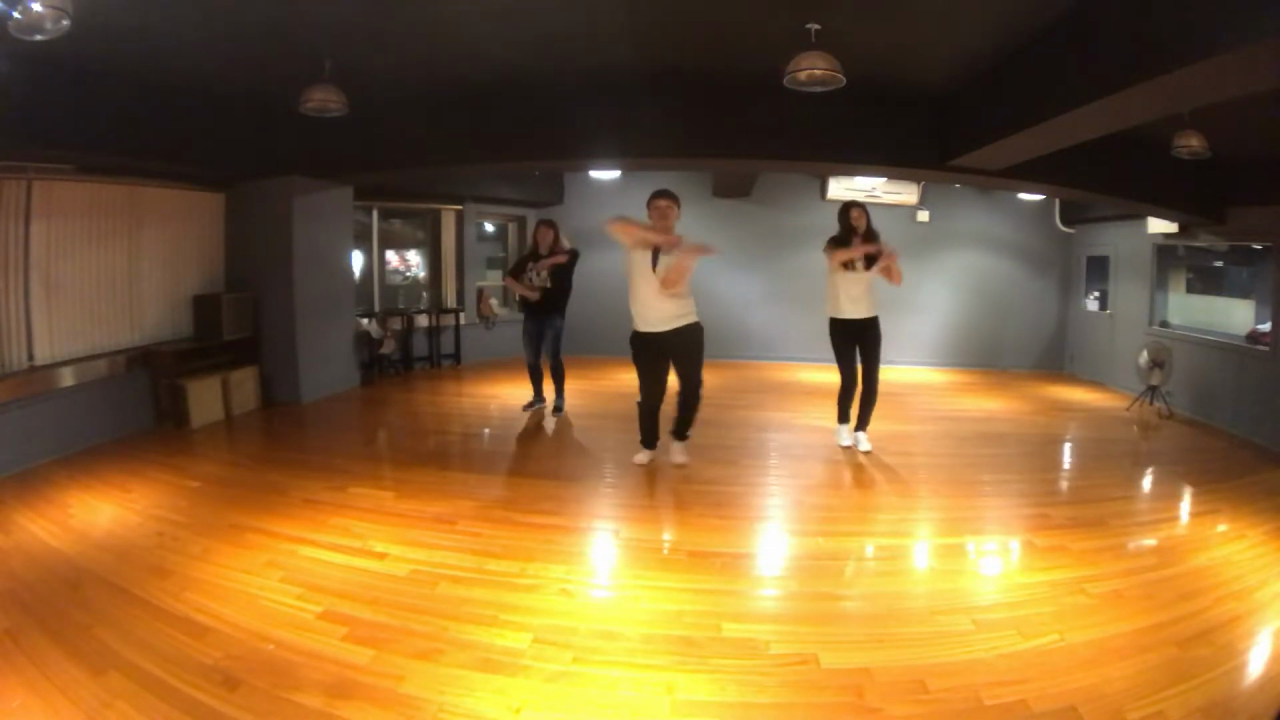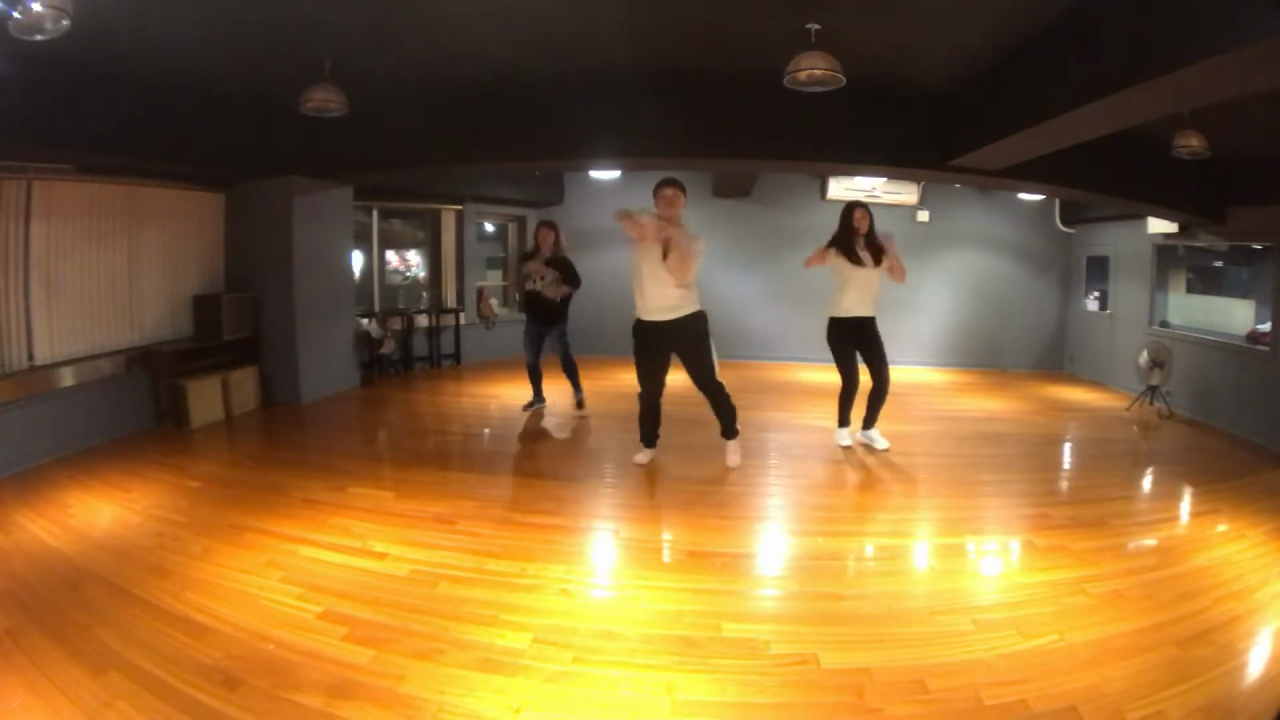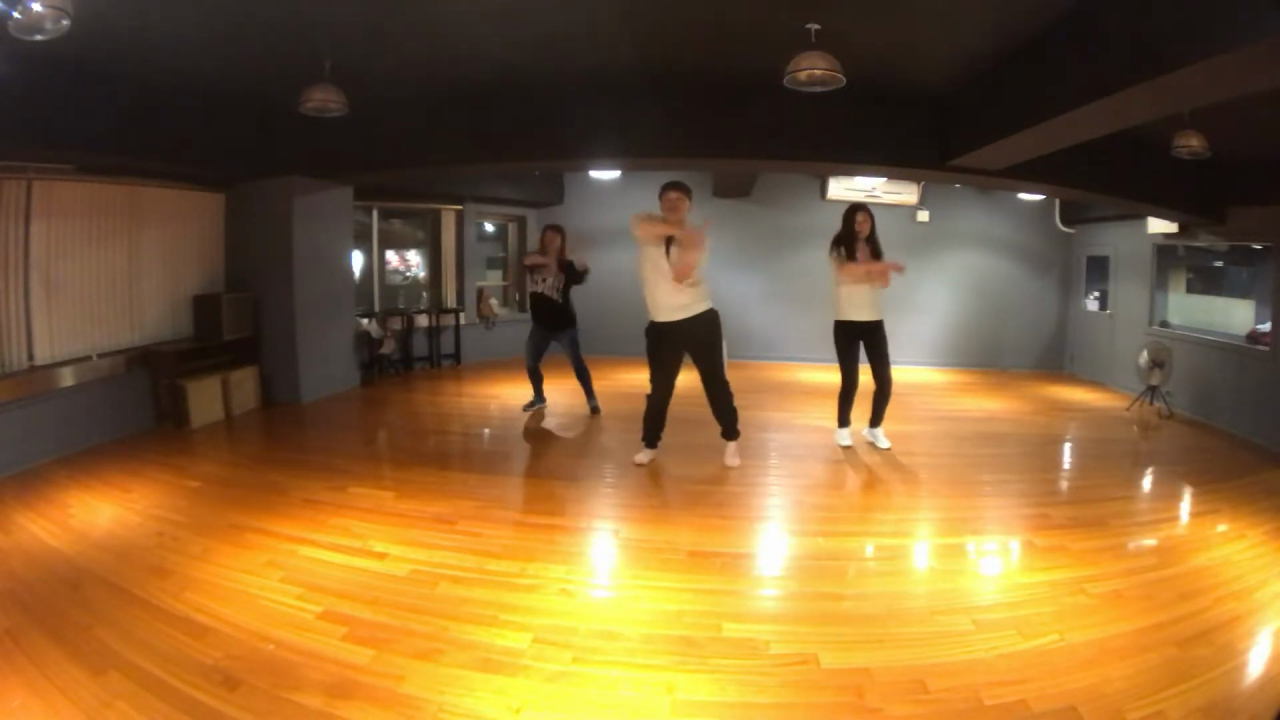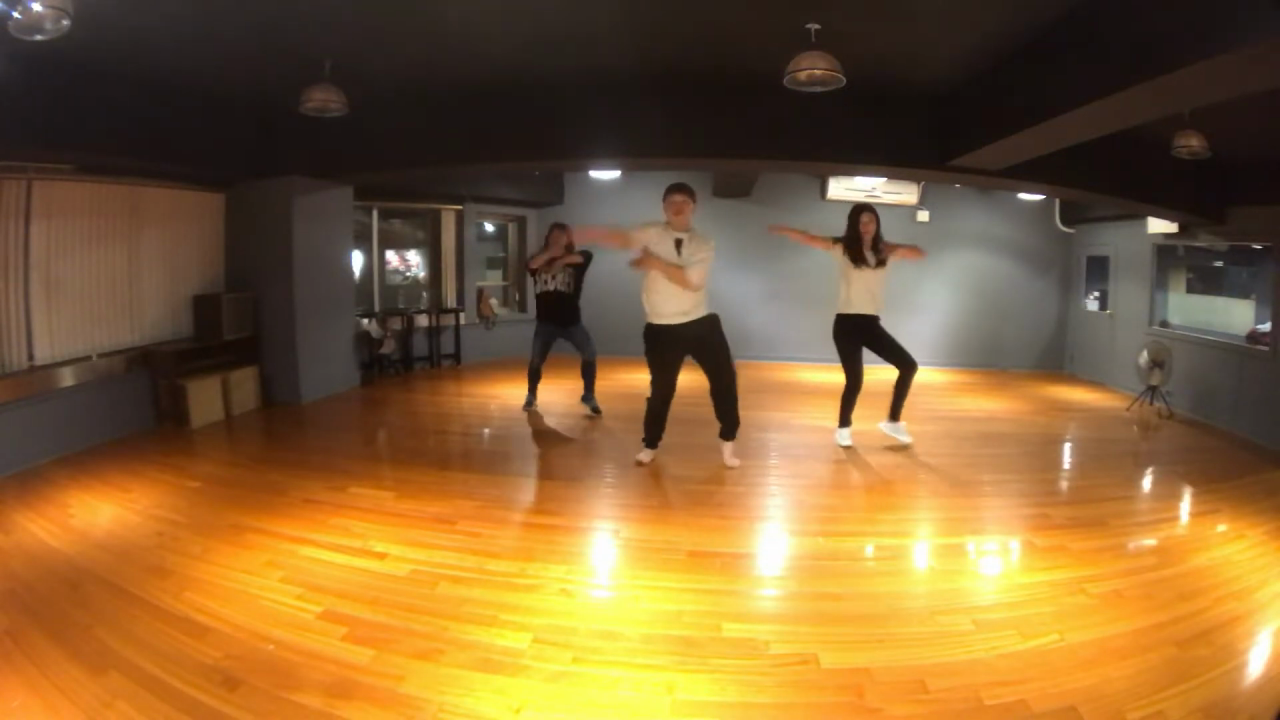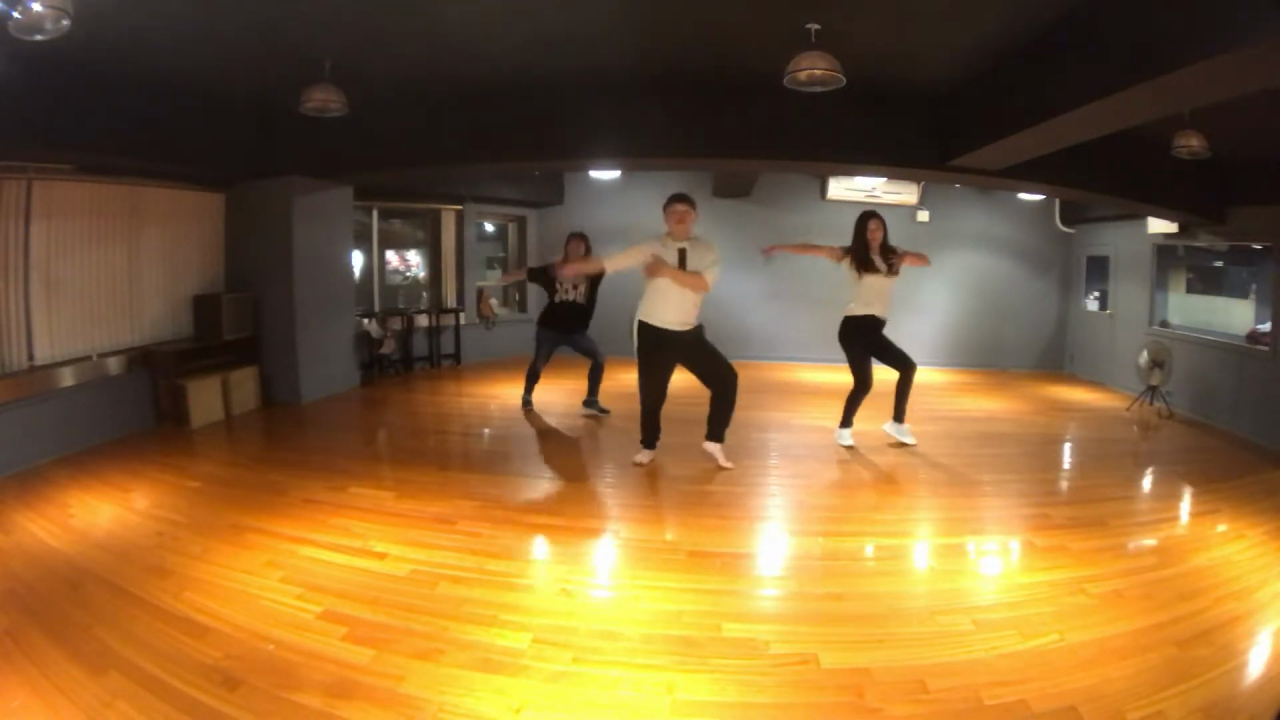
dt=0.2s
person 1, frame 1
left shoulder: (682, 251)
right shoulder: (639, 239)
left elbow: (668, 285)
right elbow: (614, 226)
left wrist: (688, 256)
right wrist: (660, 237)
left hip: (684, 330)
right hip: (646, 334)
left knee: (691, 389)
right knee: (650, 395)
left ankle: (679, 439)
right ankle: (648, 446)
person 1, frame 2
left shoulder: (692, 242)
right shoulder: (646, 223)
left elbow: (682, 275)
right elbow: (623, 218)
left wrist: (676, 242)
right wrist: (644, 230)
left hip: (688, 320)
right hip: (648, 324)
left knee: (708, 381)
right knee: (650, 390)
left ankle: (731, 437)
right ankle: (649, 445)
person 1, frame 3
left shoulder: (696, 241)
right shoulder: (653, 225)
left elbow: (681, 276)
right elbow: (639, 225)
left wrist: (690, 247)
right wrist: (677, 230)
left hip: (700, 320)
right hip: (662, 325)
left knee: (715, 382)
right knee: (660, 389)
left ankle: (731, 441)
right ankle: (650, 444)
person 1, frame 4
left shoulder: (704, 244)
right shoulder: (653, 233)
left elbow: (691, 280)
right elbow: (624, 238)
left wrist: (655, 262)
right wrist: (594, 234)
left hip: (699, 324)
right hip: (661, 328)
left knee: (724, 379)
right knee: (662, 390)
left ankle: (728, 441)
right ankle: (650, 444)
person 1, frame 5
left shoulder: (706, 250)
right shoulder: (652, 248)
left elbow: (703, 283)
right elbow: (610, 262)
left wrist: (668, 271)
right wrist: (573, 268)
left hip: (690, 333)
right hip: (654, 332)
left knee: (726, 380)
right knee: (652, 393)
left ankle: (714, 440)
right ankle: (649, 446)
person 2, frame 1
left shoulder: (876, 252)
right shoulder: (836, 245)
left elbow: (896, 280)
right elbow: (835, 256)
left wrist: (891, 262)
right wrist: (871, 247)
left hip: (868, 322)
right hip: (840, 322)
left knee: (871, 381)
right knee: (849, 380)
left ankle: (860, 431)
right ankle: (843, 427)
person 2, frame 2
left shoulder: (878, 251)
right shoulder: (837, 249)
left elbow: (900, 278)
right elbow: (810, 262)
left wrist: (893, 254)
right wrist: (822, 254)
left hip: (867, 323)
right hip: (840, 323)
left knee: (882, 380)
right knee: (851, 381)
left ankle: (869, 429)
right ankle: (843, 428)
person 2, frame 3
left shoulder: (875, 253)
right shoulder: (840, 249)
left elbow: (884, 281)
right elbow: (844, 270)
right wrist: (882, 266)
left hip: (873, 324)
right hip: (846, 325)
left knee: (884, 382)
right knee: (850, 382)
left ankle: (874, 428)
right ankle: (843, 428)
person 2, frame 4
left shoulder: (885, 249)
right shoulder: (842, 247)
left elbow: (920, 253)
right elbow: (808, 239)
left wrist: (899, 250)
right wrist: (782, 230)
left hip: (870, 324)
right hip: (848, 322)
left knee: (909, 366)
right knee: (854, 381)
left ankle: (893, 422)
right ankle: (843, 428)
person 2, frame 5
left shoulder: (893, 256)
right shoulder: (852, 256)
left elbow: (925, 261)
right elbow: (815, 250)
left wrist: (908, 258)
right wrist: (780, 248)
left hip: (873, 328)
right hip: (856, 325)
left knee: (908, 367)
right knee: (863, 383)
left ankle: (897, 424)
right ankle: (844, 428)
person 3, frame 1
left shoulder: (558, 257)
right shoulder: (526, 259)
left elbow: (573, 254)
right elbow: (508, 279)
left wrist: (548, 261)
right wrist: (527, 292)
left hip: (552, 315)
right hip: (531, 315)
left knee: (553, 356)
right knee: (532, 359)
left ankle: (559, 399)
right ankle: (538, 397)
person 3, frame 2
left shoulder: (563, 262)
right shoulder: (529, 258)
left elbow: (575, 283)
right elbow: (525, 268)
left wrist: (558, 290)
right wrist: (537, 263)
left hip: (556, 319)
right hip: (534, 318)
left knee: (564, 355)
right knee: (531, 360)
left ankle: (579, 394)
right ankle: (538, 397)
person 3, frame 3
left shoulder: (567, 265)
right shoulder: (536, 260)
left elbow: (580, 275)
right elbow: (527, 260)
right wrist: (547, 261)
left hip: (564, 324)
right hip: (540, 324)
left knee: (576, 361)
right knee: (531, 363)
left ankle: (591, 399)
right ankle: (539, 397)
person 3, frame 4
left shoulder: (572, 260)
right shoulder: (542, 260)
left elbow: (587, 256)
right elbow: (532, 264)
left wrist: (563, 260)
right wrist: (550, 253)
left hip: (571, 320)
right hip: (546, 321)
left knee: (589, 355)
right knee: (536, 361)
left ankle: (589, 397)
right ankle: (531, 396)
person 3, frame 5
left shoulder: (589, 271)
right shoulder: (552, 271)
right elbow: (527, 273)
right wrist: (505, 277)
left hip: (576, 330)
right hip: (550, 328)
left knee: (599, 359)
right knee: (539, 364)
left ankle: (591, 401)
right ankle: (527, 396)
